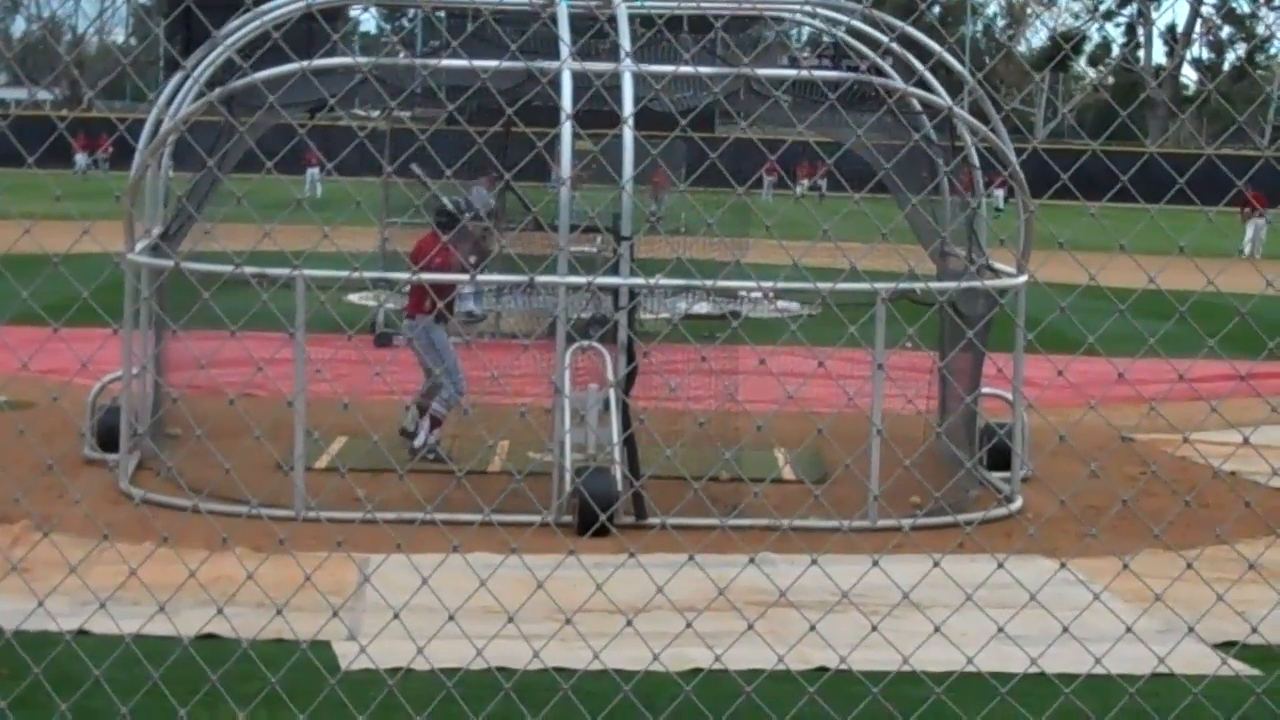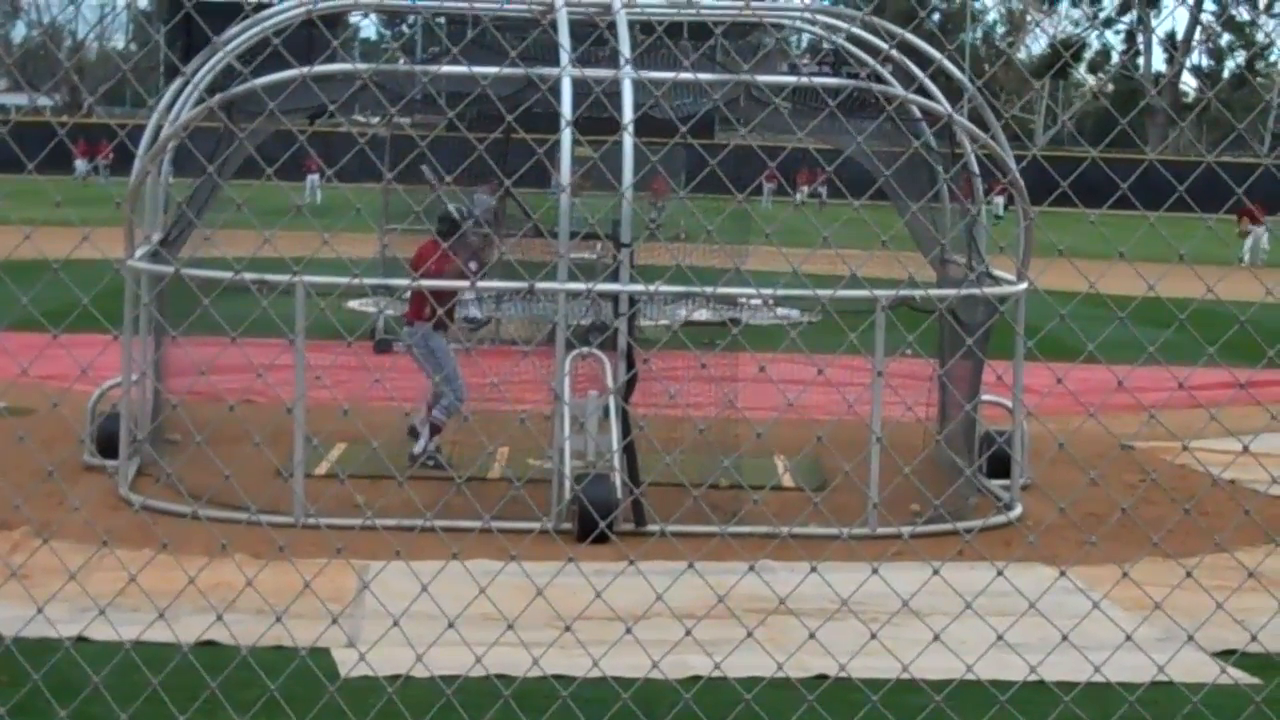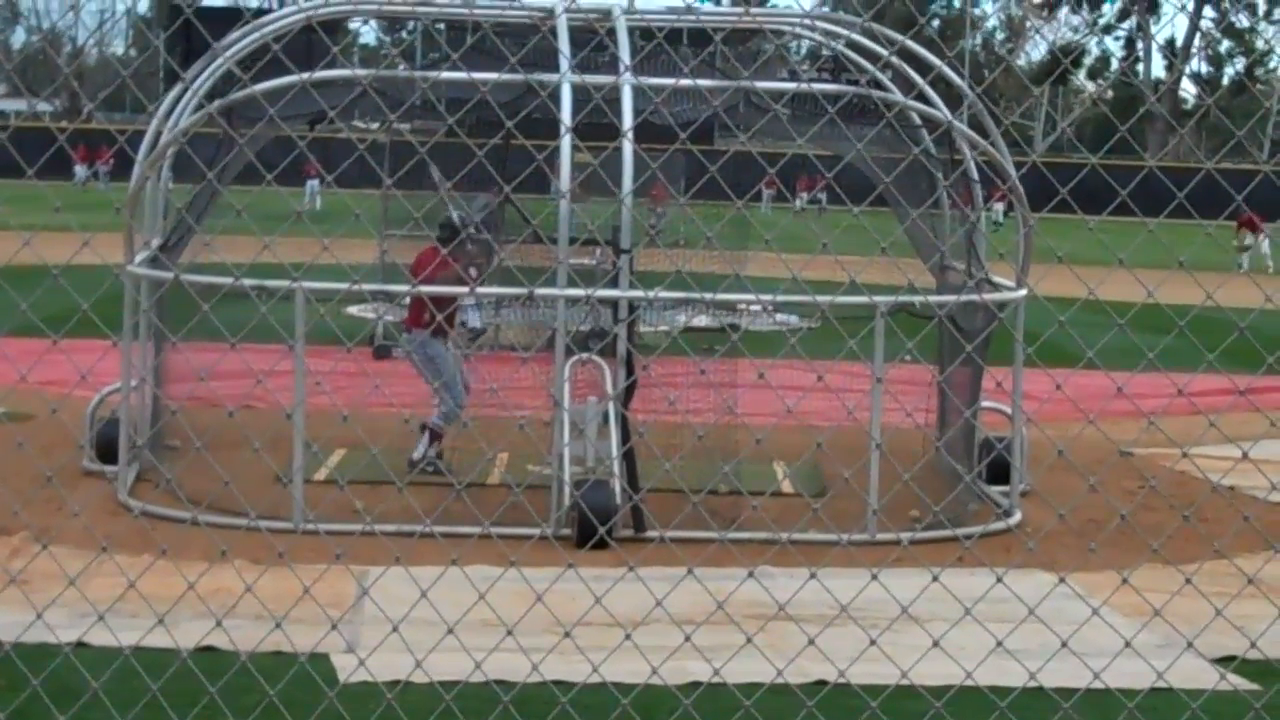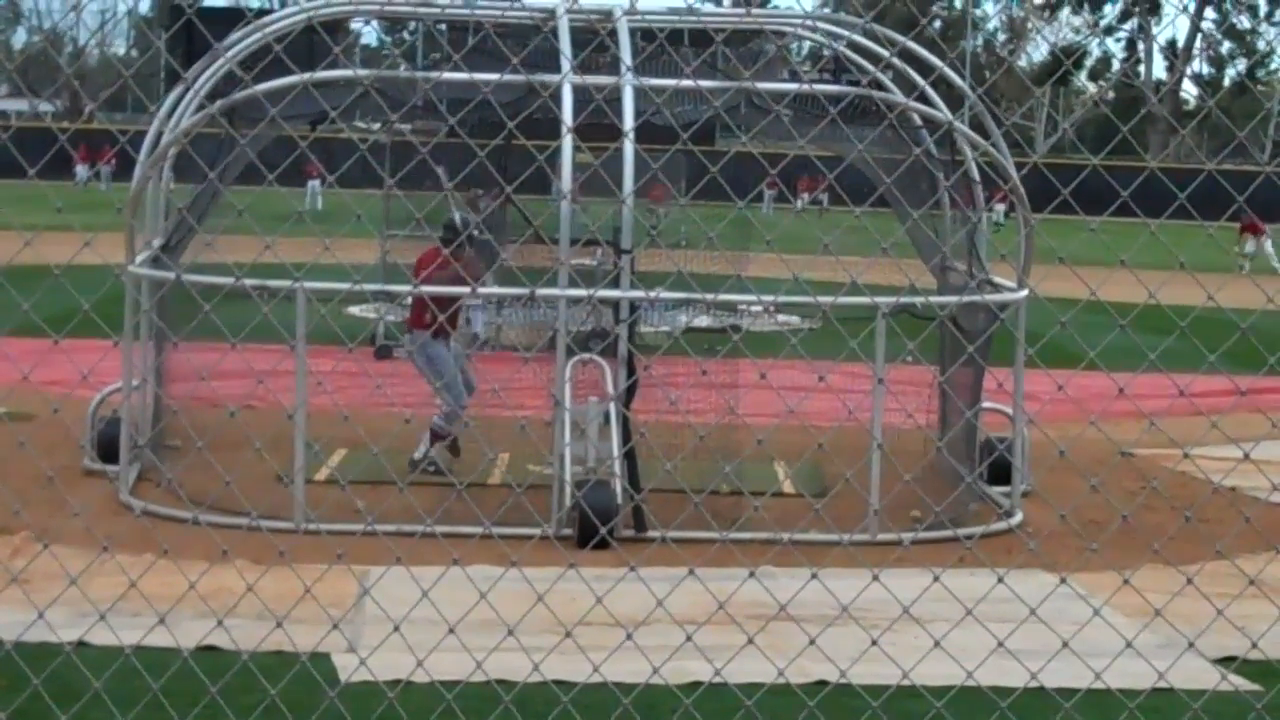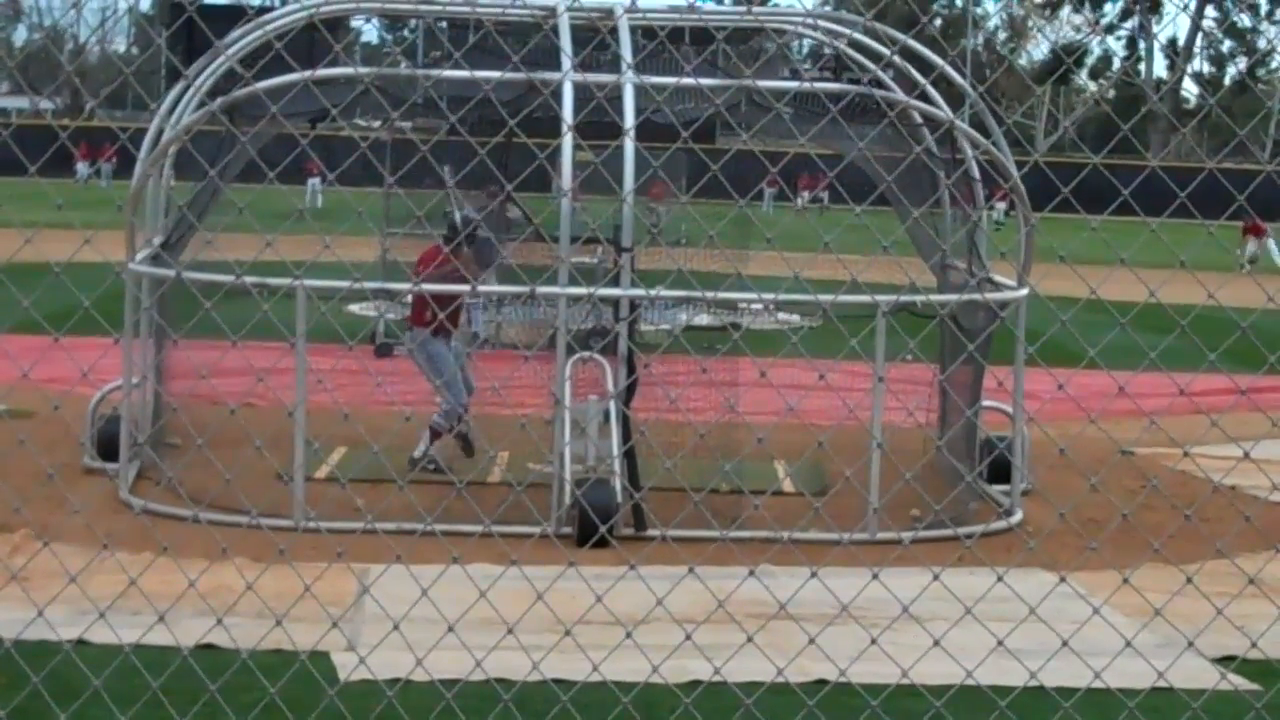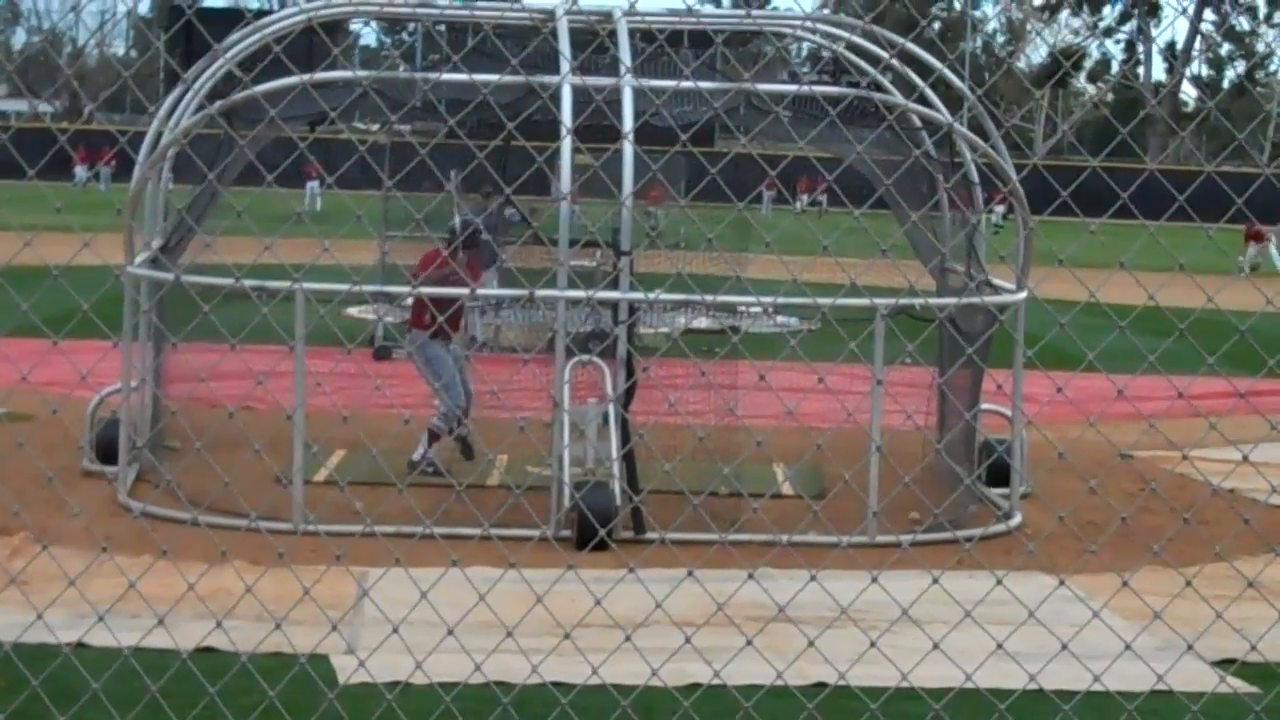
dt=0.1s
person 1, frame 1
left shoulder: (443, 244)
right shoulder: (429, 245)
left elbow: (469, 272)
right elbow: (448, 273)
left hip: (427, 322)
right hip: (424, 324)
left knee: (436, 379)
right knee: (454, 386)
left ankle: (411, 426)
right ankle: (422, 444)
person 1, frame 2
left shoulder: (450, 252)
right shoulder: (429, 250)
left elbow: (472, 278)
right elbow: (442, 279)
right wrist: (464, 254)
left hip: (436, 330)
right hip: (424, 331)
left knee: (444, 385)
right knee: (455, 394)
left ankle: (421, 426)
right ankle: (422, 451)
person 1, frame 3
left shoulder: (449, 258)
right shoulder: (429, 257)
left elbow: (472, 284)
right elbow: (436, 286)
right wrist: (461, 263)
left hip: (438, 336)
right hip: (423, 338)
left knee: (461, 388)
right knee: (455, 401)
left ankle: (430, 430)
right ankle: (421, 457)
person 1, frame 4
left shoulder: (461, 259)
right shoulder: (431, 257)
left elbow: (479, 282)
right elbow: (426, 286)
left wrist: (470, 263)
right wrist: (457, 268)
left hip: (445, 336)
right hip: (425, 339)
left knee: (467, 388)
right knee: (456, 401)
left ankle: (448, 430)
right ankle: (422, 457)
person 1, frame 5
left shoulder: (460, 258)
right shoulder: (433, 255)
left elbow: (477, 282)
right elbow: (423, 282)
left wrist: (466, 263)
right wrist: (454, 265)
left hip: (447, 335)
right hip: (425, 337)
left knee: (466, 390)
right knee: (455, 400)
left ankle: (458, 428)
right ankle: (421, 455)
person 1, frame 6
left shoulder: (471, 262)
right shoulder: (436, 257)
left elbow: (476, 288)
right elbow: (419, 282)
left wrist: (459, 270)
right wrist: (449, 269)
left hip: (448, 339)
right hip: (425, 339)
left knee: (465, 396)
right knee: (452, 401)
left ankle: (460, 431)
right ankle: (420, 458)
